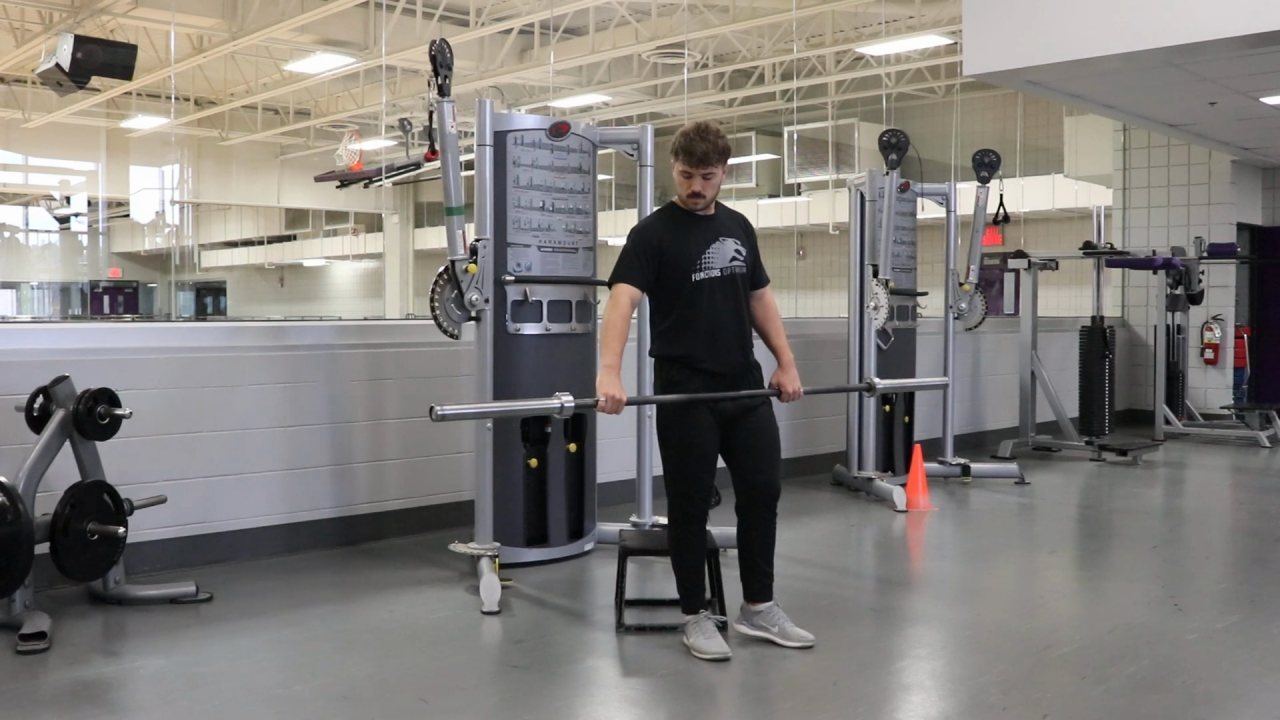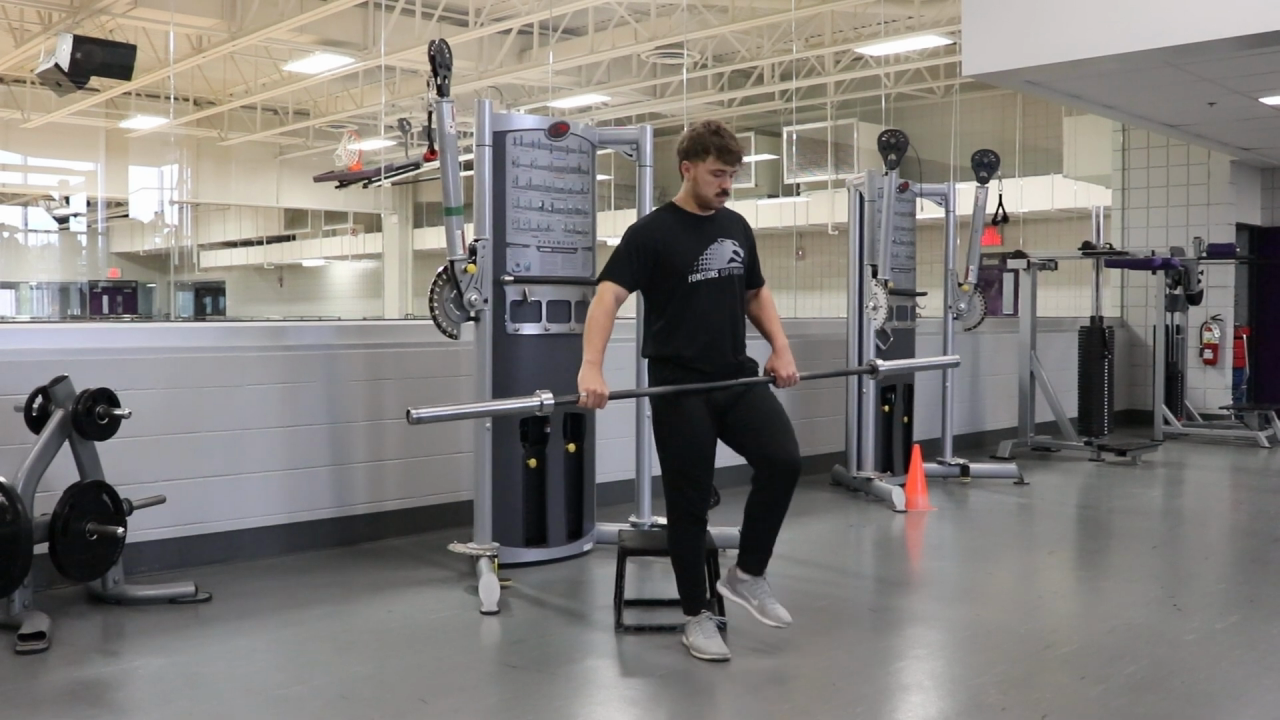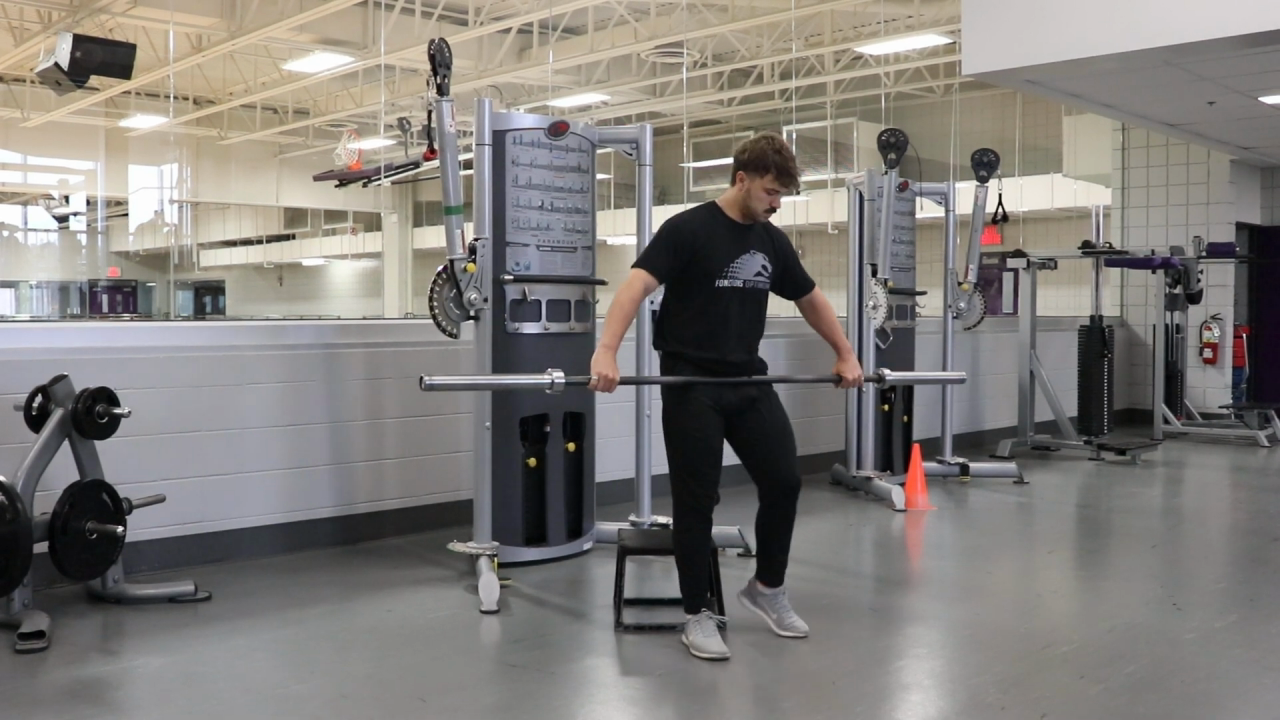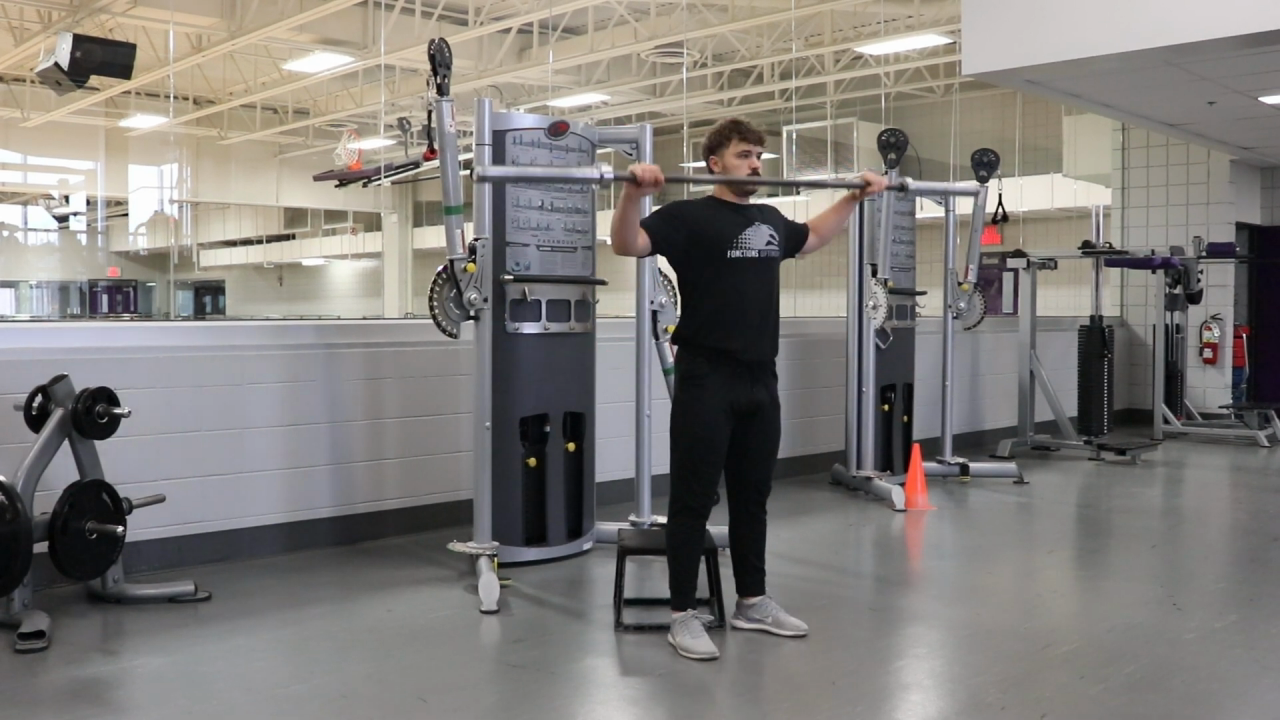
dt=1s
person 1, frame 1
left shoulder: (739, 227)
right shoulder: (654, 232)
left elbow: (760, 297)
right elbow: (623, 299)
left wrist: (786, 363)
right wrist: (609, 372)
left hip: (745, 386)
right hip: (685, 391)
left knee: (762, 492)
right knee: (690, 505)
left ankle: (758, 607)
right ankle: (696, 616)
person 1, frame 2
left shoulder: (737, 228)
right shoulder: (652, 233)
left elbow: (756, 294)
right elbow: (608, 296)
left wrist: (781, 348)
right wrist: (592, 366)
left hip: (738, 379)
right hip: (680, 387)
left knee: (783, 462)
right knee: (689, 503)
left ankle: (748, 575)
right ankle: (697, 616)
person 1, frame 3
left shoulder: (773, 241)
right shoulder: (688, 230)
left elbow: (811, 298)
right elbow: (636, 284)
left wrist: (846, 355)
right wrist: (607, 350)
left hip: (749, 381)
right hip: (692, 384)
left knee: (783, 483)
right knee: (696, 501)
left ankle: (767, 587)
right ankle: (697, 614)
person 1, frame 4
left shoulder: (771, 220)
right shoulder: (690, 216)
left elbow: (815, 235)
right elbow: (625, 242)
left wrist: (856, 196)
right wrist: (635, 190)
left hip: (760, 379)
right hip: (706, 379)
left knee: (752, 496)
right knee: (693, 500)
left ankle: (752, 600)
right ankle: (683, 614)
